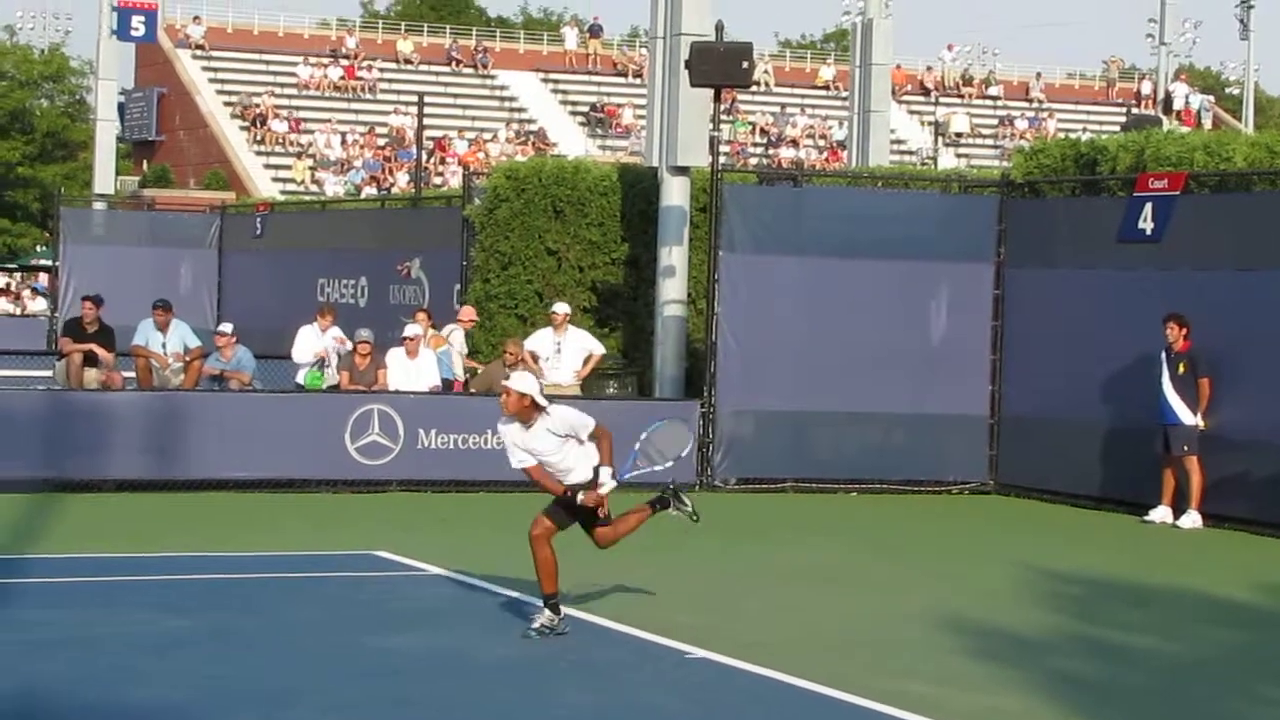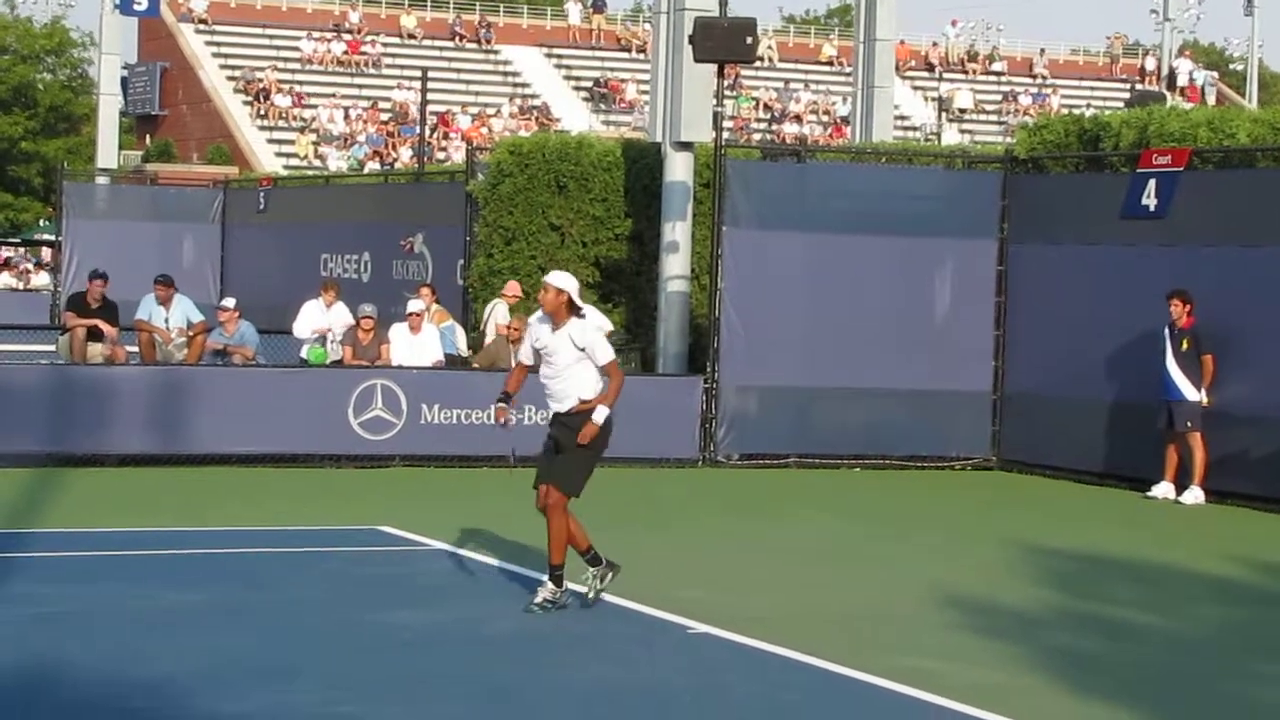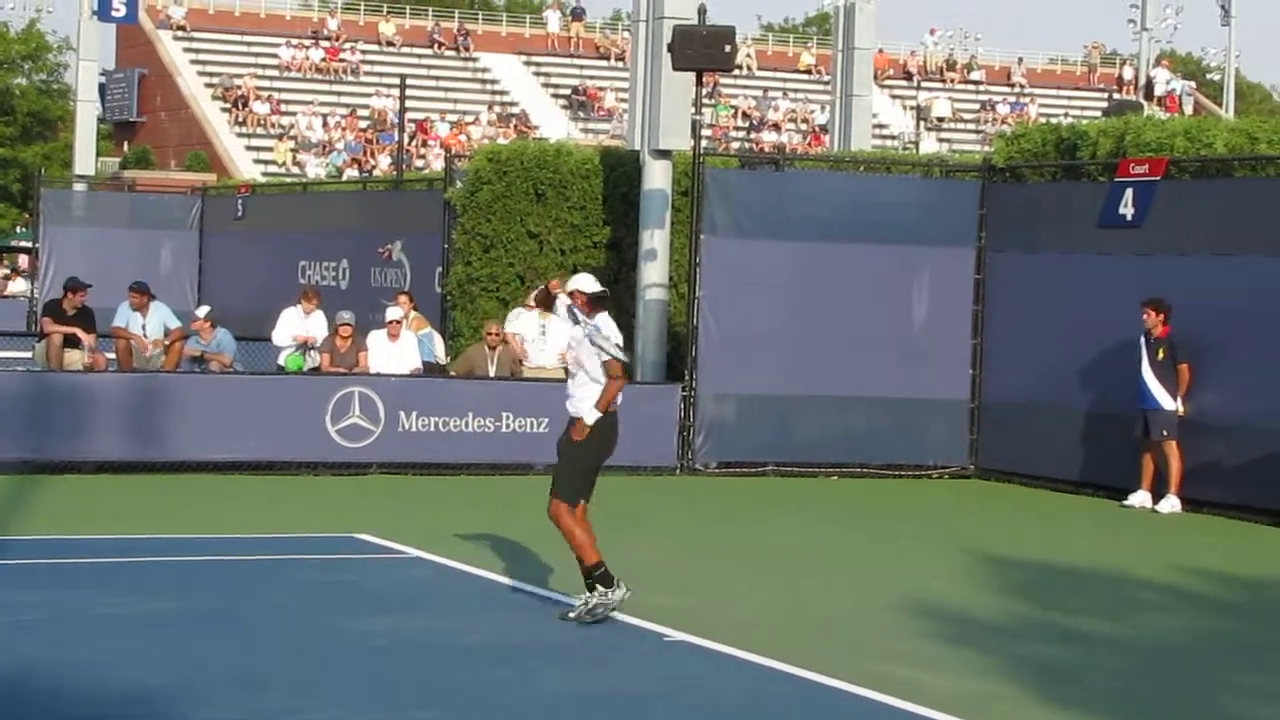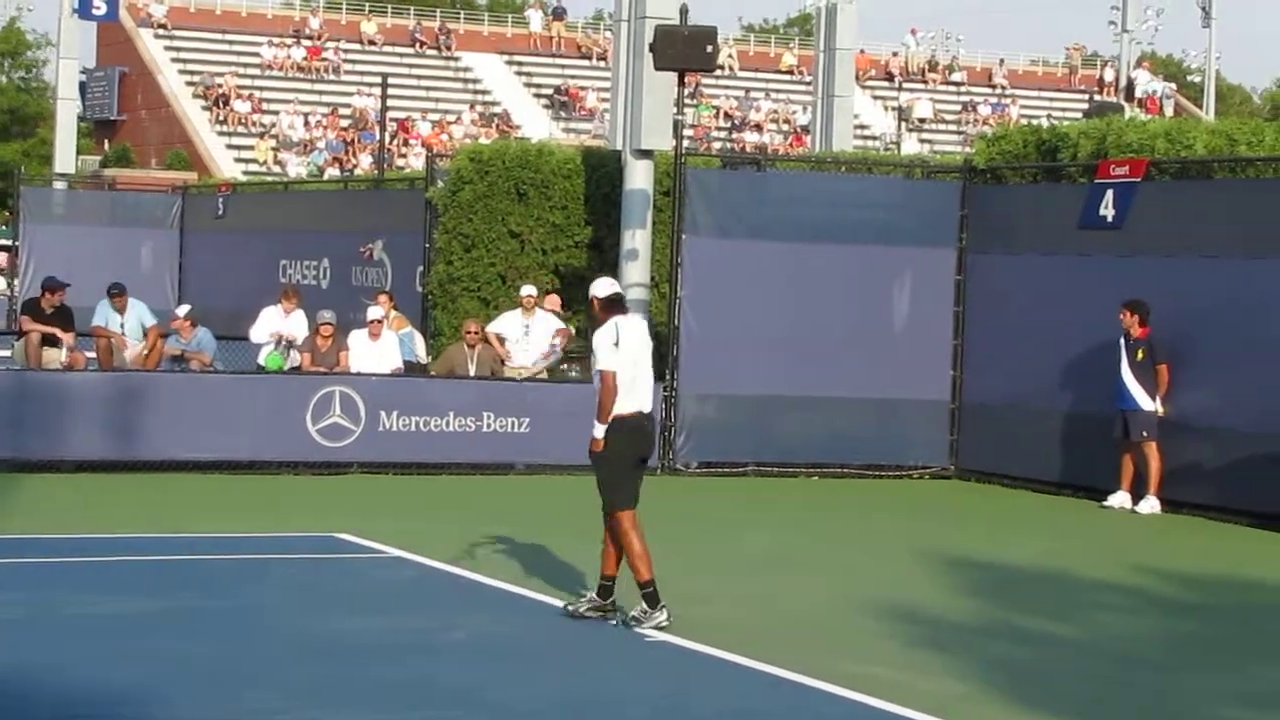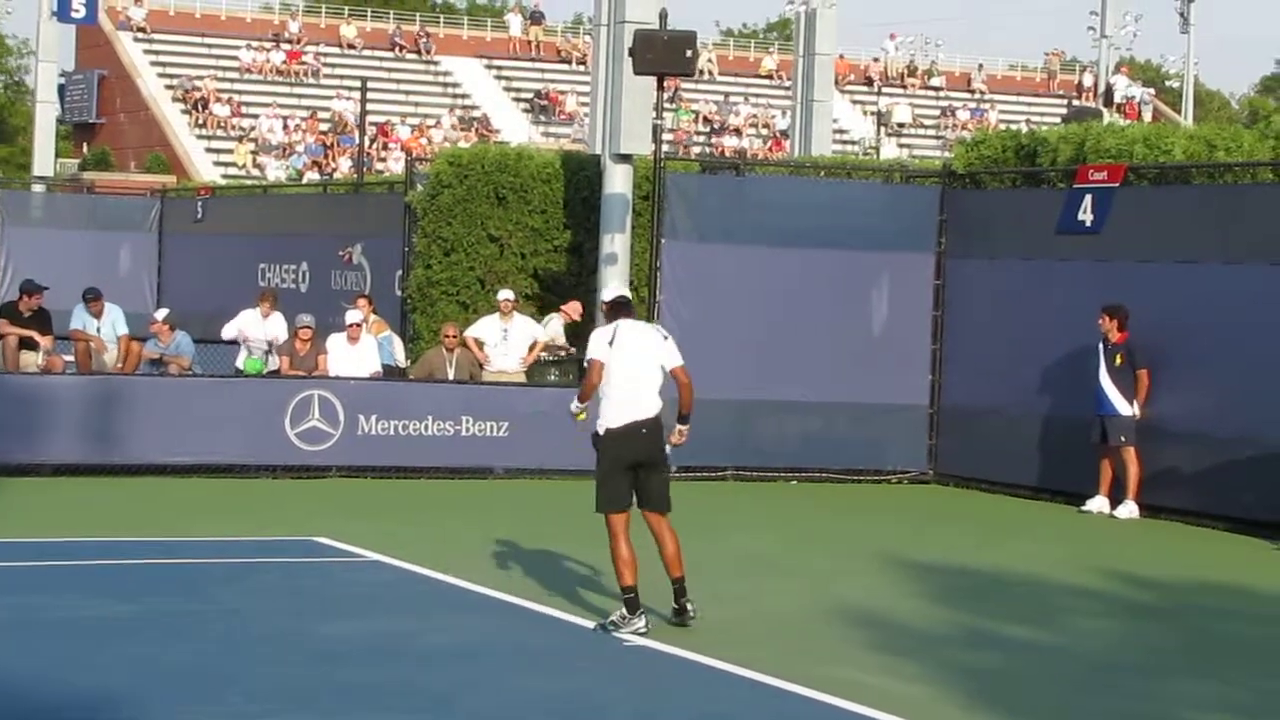
dt=0.5s
person 1, frame 1
left shoulder: (562, 417)
right shoulder: (507, 429)
left elbow: (602, 435)
right elbow: (537, 475)
left wrist: (606, 480)
right wrist: (575, 495)
left hip: (594, 482)
right hip: (570, 488)
left knee: (539, 533)
right knee: (605, 535)
left ankle: (553, 613)
right ankle: (665, 501)
person 1, frame 2
left shoulder: (586, 332)
right shoulder: (538, 328)
left elbow: (616, 377)
right elbow: (521, 367)
left wrist: (597, 420)
right wrist: (504, 401)
left hip: (588, 424)
right hip: (560, 422)
left knee: (554, 501)
right knee: (546, 503)
left ankle: (556, 586)
right ankle: (598, 565)
person 1, frame 3
left shoulder: (602, 328)
right shoulder: (588, 322)
left elbow: (617, 379)
left wrist: (589, 419)
left hip: (593, 428)
right hip: (583, 427)
left knee: (560, 511)
right knee: (573, 512)
left ankle: (607, 585)
right ankle: (596, 592)
person 1, frame 4
left shoulder: (605, 334)
right shoulder: (638, 324)
left elbow: (610, 388)
left wrist: (599, 432)
left hip: (620, 430)
right hip: (642, 425)
left knee: (624, 521)
right knee: (614, 516)
left ankle: (653, 607)
right ankle: (604, 596)
person 1, frame 5
left shoulder: (603, 335)
right shoulder: (657, 333)
left elbow: (593, 380)
right elbow: (685, 381)
left wrist: (578, 404)
right wrist: (683, 421)
left hip: (616, 437)
right hip: (651, 432)
left knee: (618, 528)
right knee: (658, 518)
left ankle: (632, 612)
right ankle: (682, 602)
person 2, frame 1
left shoulder: (1192, 355)
right shoulder: (1165, 354)
left elbow: (1205, 387)
left wrist: (1199, 415)
right wrist: (1166, 411)
left hip: (1185, 420)
right hip: (1167, 419)
left knee: (1190, 463)
right knee: (1168, 463)
left ankle: (1193, 513)
right ankle: (1165, 508)
person 2, frame 2
left shoulder: (1195, 332)
right shoulder: (1168, 330)
left elbow: (1208, 363)
left wrist: (1202, 391)
right wrist: (1169, 386)
left hip: (1189, 396)
right hip: (1171, 395)
left knee: (1194, 439)
right knee: (1171, 439)
left ankle: (1196, 489)
right ankle: (1167, 484)
person 2, frame 3
left shoulder: (1170, 341)
right shoulder: (1144, 339)
left elbow: (1184, 372)
left wrist: (1178, 399)
right wrist: (1145, 395)
left hip: (1164, 405)
right hip: (1147, 404)
left knee: (1169, 448)
right knee: (1147, 448)
left ankle: (1172, 498)
right ankle: (1144, 493)
person 2, frame 4
left shoulder: (1150, 342)
right shoulder: (1124, 340)
left elbow: (1163, 373)
left wrist: (1157, 400)
right wrist: (1124, 396)
left hip: (1144, 406)
right hip: (1126, 404)
left knee: (1149, 448)
right knee: (1128, 449)
left ankle: (1152, 499)
right ankle: (1124, 494)
person 2, frame 5
left shoulder: (1128, 347)
right shoulder: (1102, 345)
left elbow: (1143, 379)
left wrist: (1137, 406)
right wrist: (1102, 402)
left hip: (1122, 411)
right hip: (1103, 409)
left knee: (1127, 453)
right knee: (1105, 453)
left ankle: (1130, 504)
right ankle: (1102, 499)
